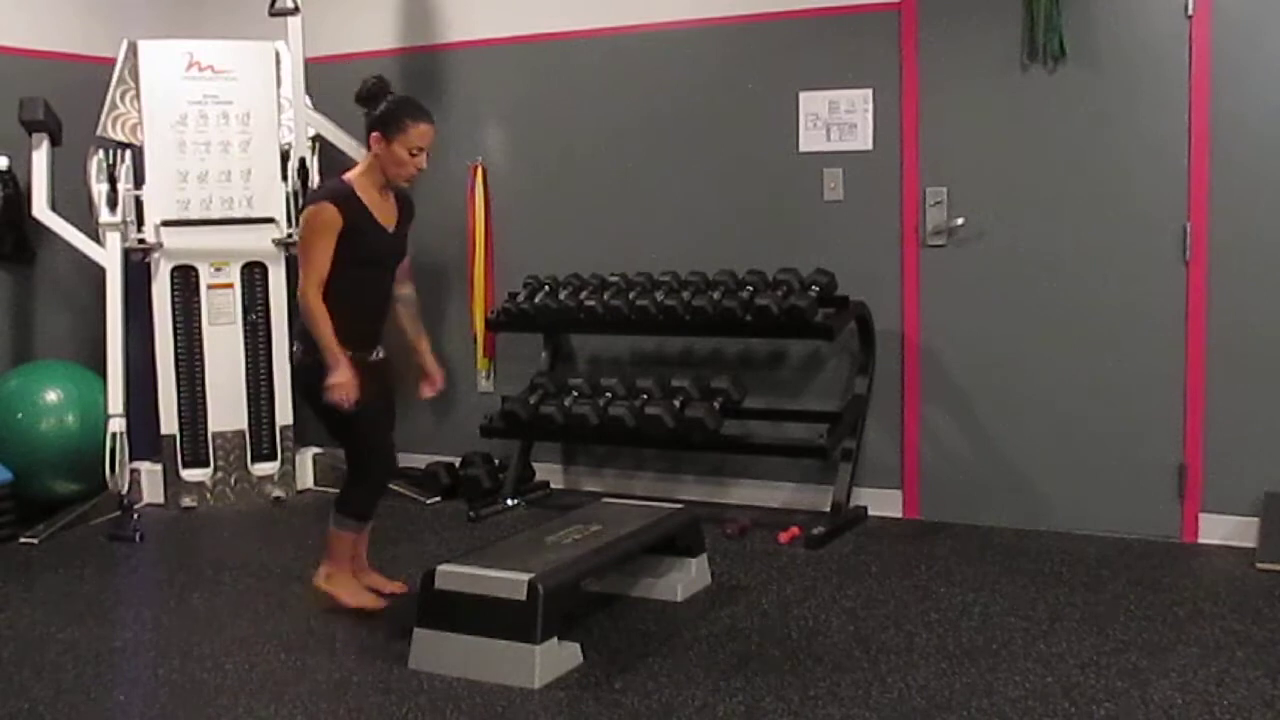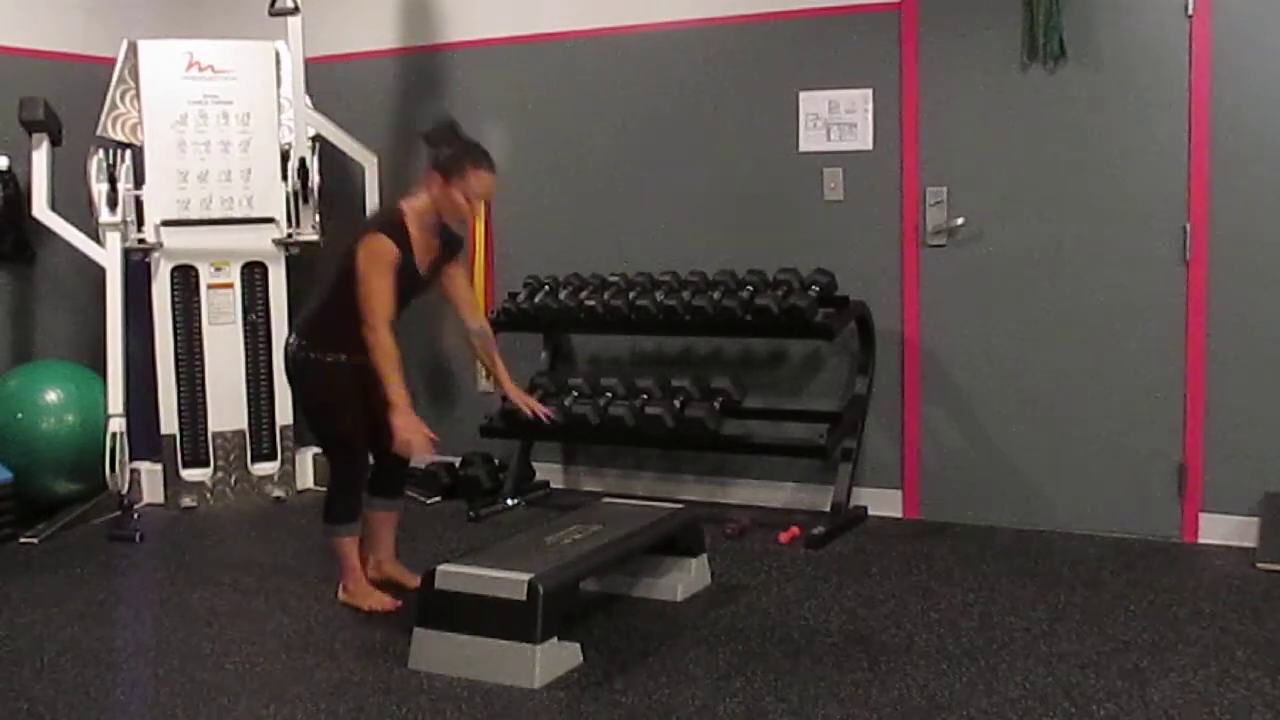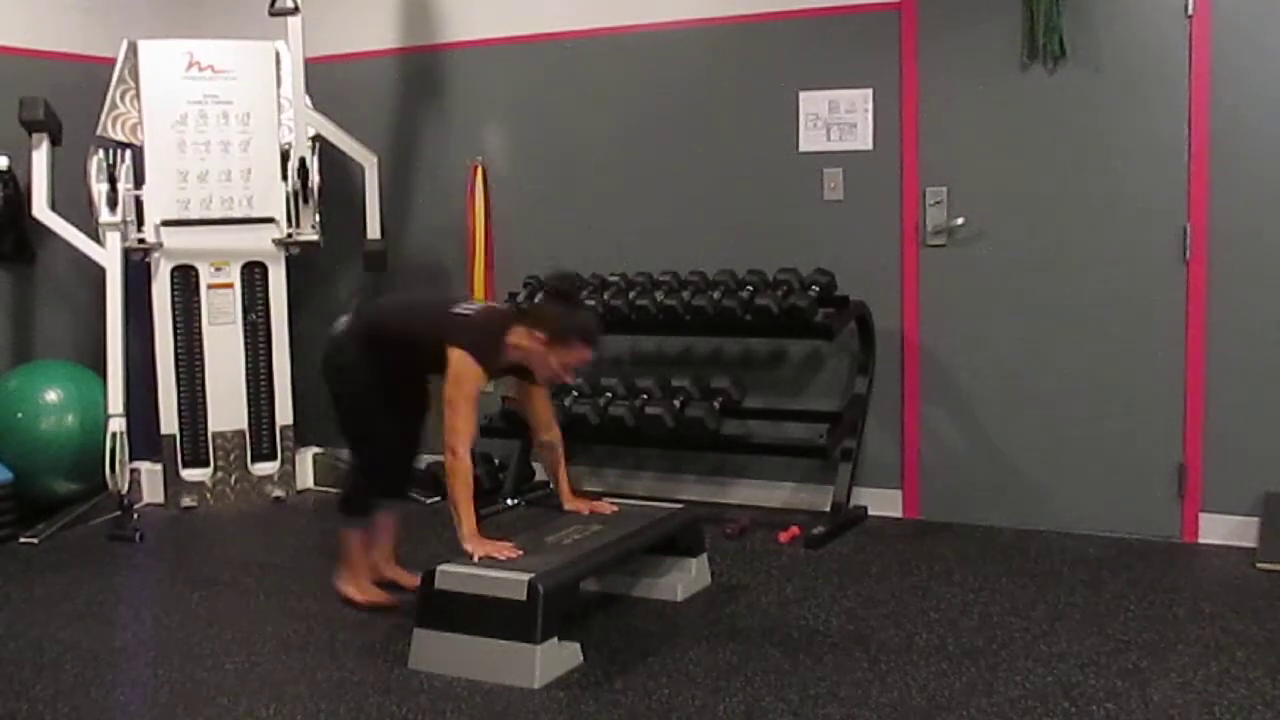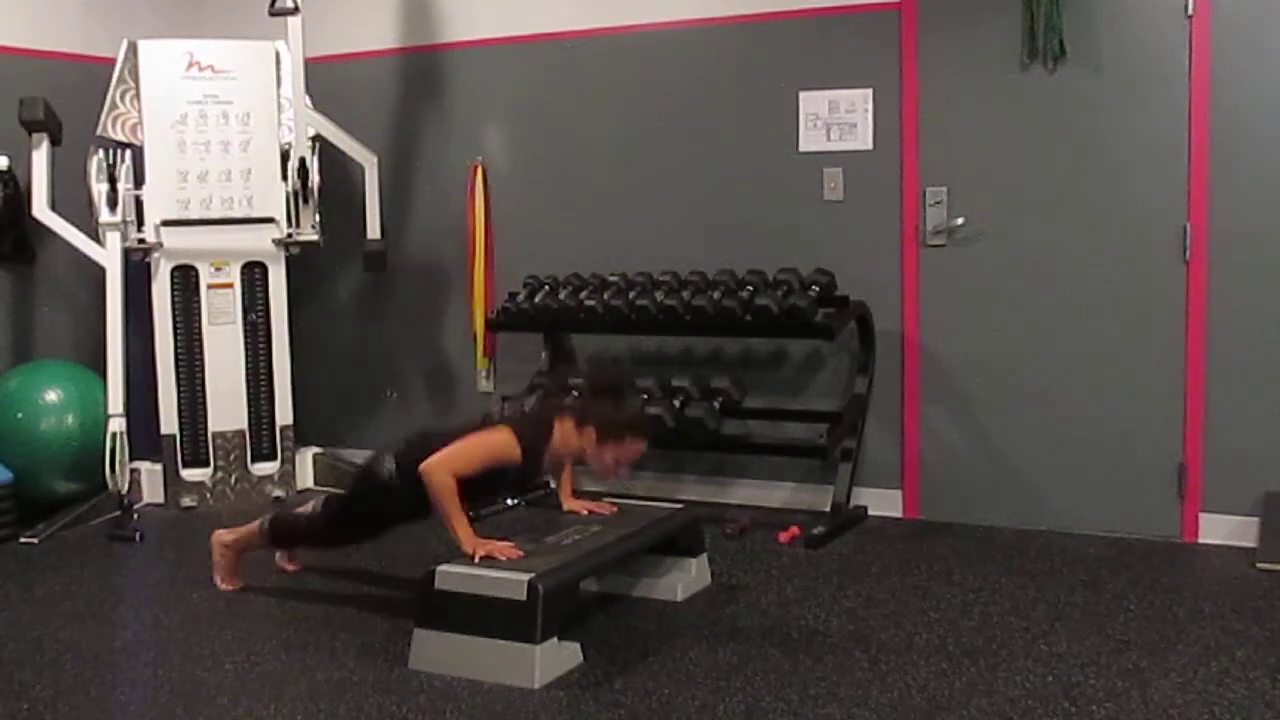
dt=0.4s
person 1, frame 1
left shoulder: (401, 204)
right shoulder: (331, 203)
right elbow: (310, 292)
left wrist: (425, 353)
right wrist: (336, 364)
left hip: (370, 359)
right hip: (328, 361)
left knee: (370, 464)
right knee: (376, 464)
left ankle: (358, 567)
right ankle: (334, 568)
person 1, frame 2
left shoulder: (447, 242)
right shoulder: (384, 236)
left elbow: (471, 316)
right elbow: (376, 327)
left wrist: (507, 385)
right wrist: (401, 411)
left hip: (365, 357)
right hip: (319, 357)
left knee: (396, 455)
right knee: (350, 465)
left ankle: (382, 560)
right ankle: (352, 581)
person 1, frame 3
left shoulder: (525, 353)
right shoulder: (473, 350)
left elbow: (545, 431)
right elbow: (458, 451)
left wrist: (567, 495)
right wrist: (470, 536)
left hip: (403, 362)
right hip: (357, 348)
left knee: (402, 456)
right knee: (381, 459)
left ankle: (382, 561)
right ankle: (351, 571)
person 1, frame 4
left shoulder: (569, 425)
right shoulder: (522, 441)
right elbow: (434, 470)
left wrist: (567, 497)
right wrist: (469, 540)
right hip: (405, 475)
left knee: (347, 514)
right knee: (330, 527)
left ankle: (291, 540)
right ankle: (232, 541)
